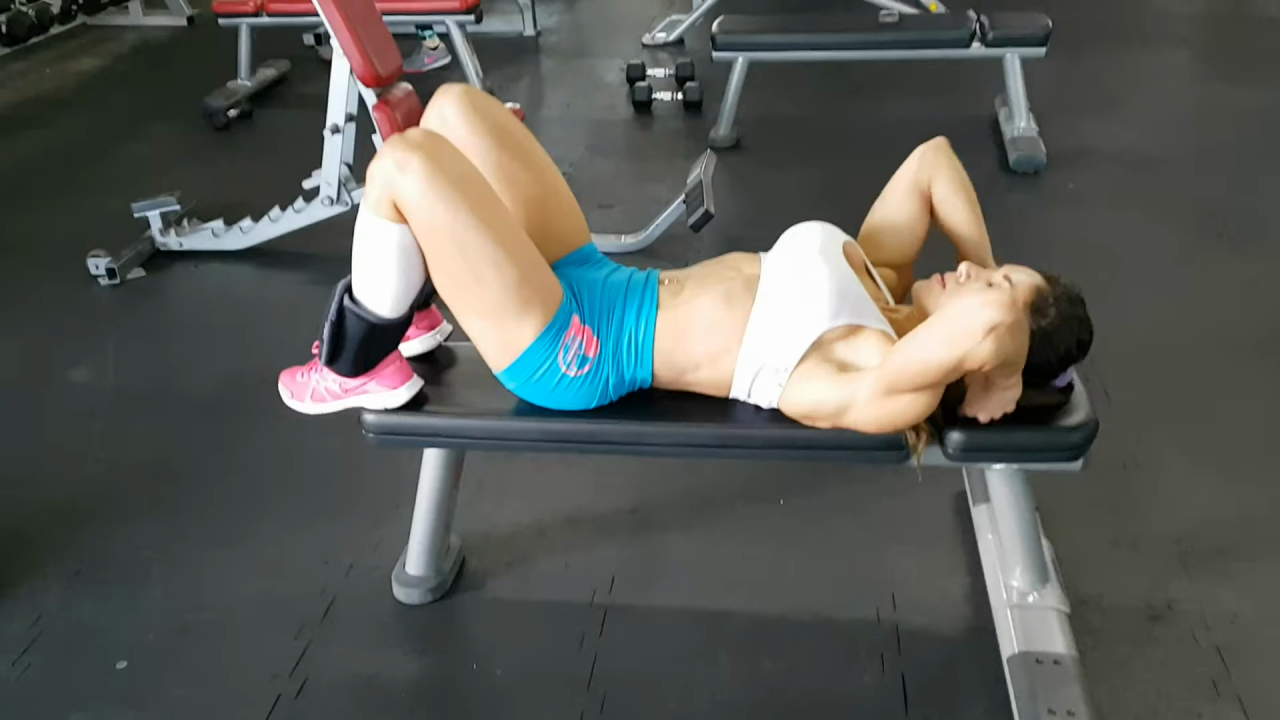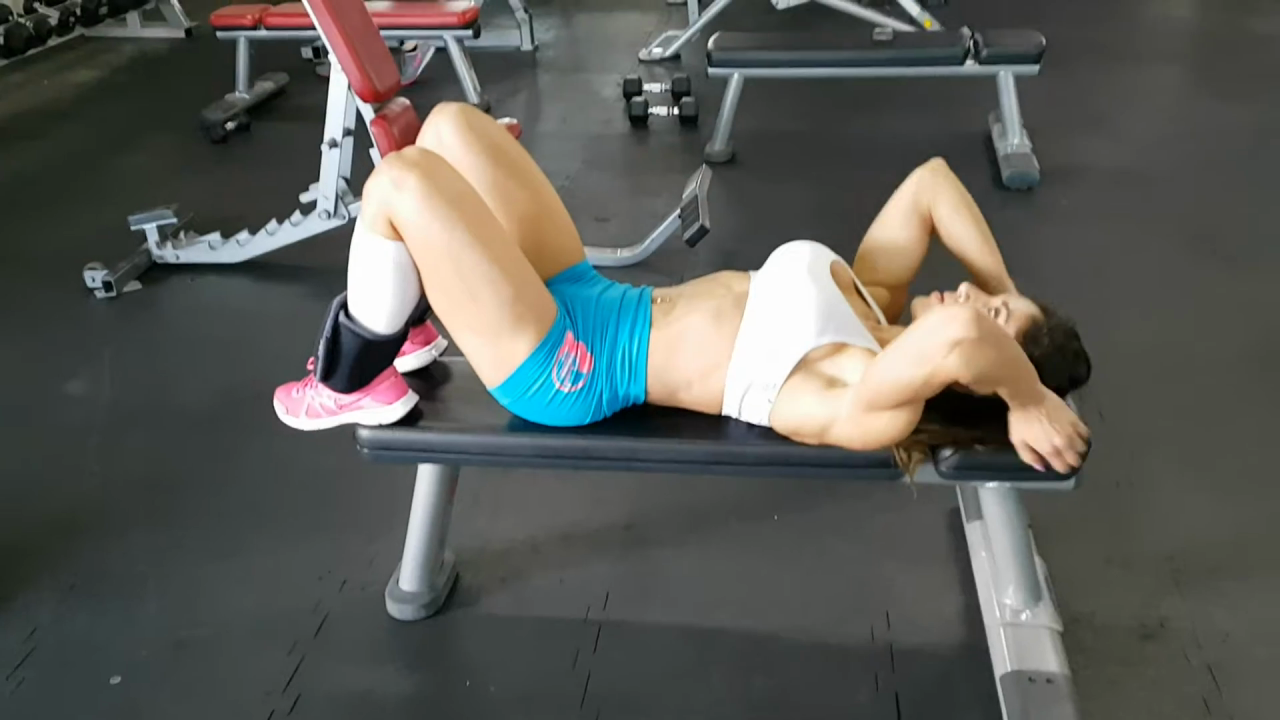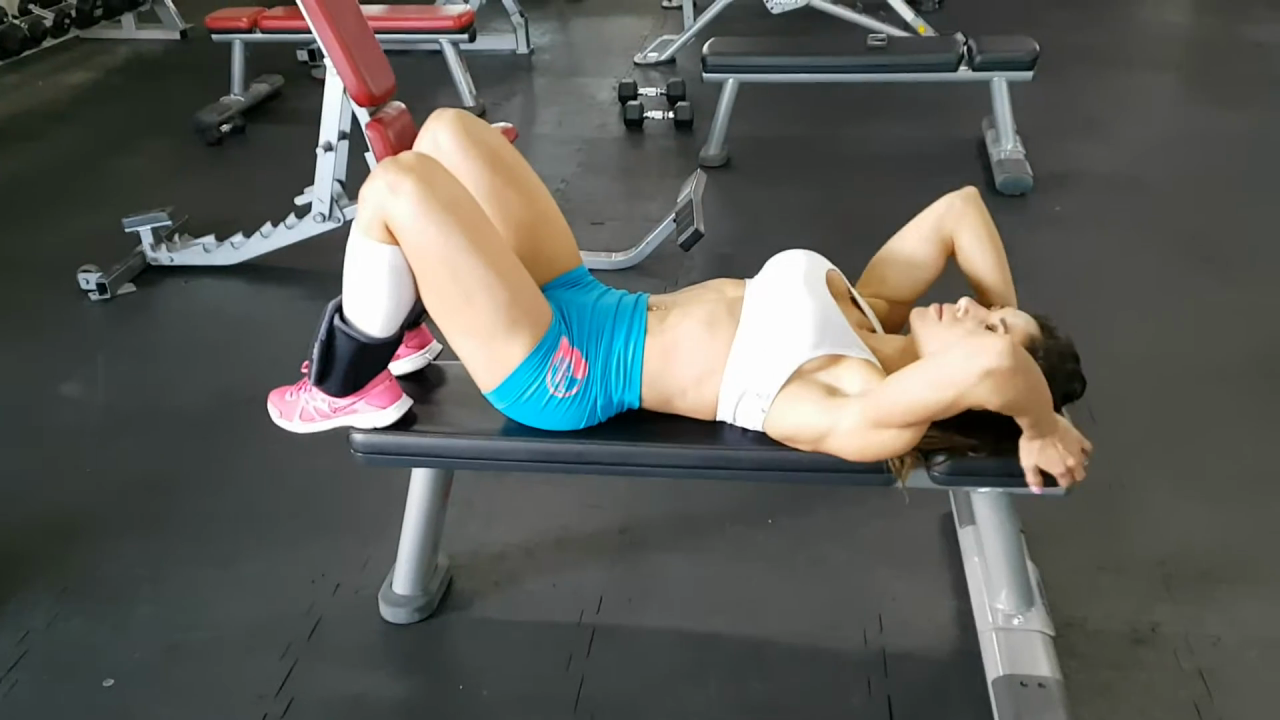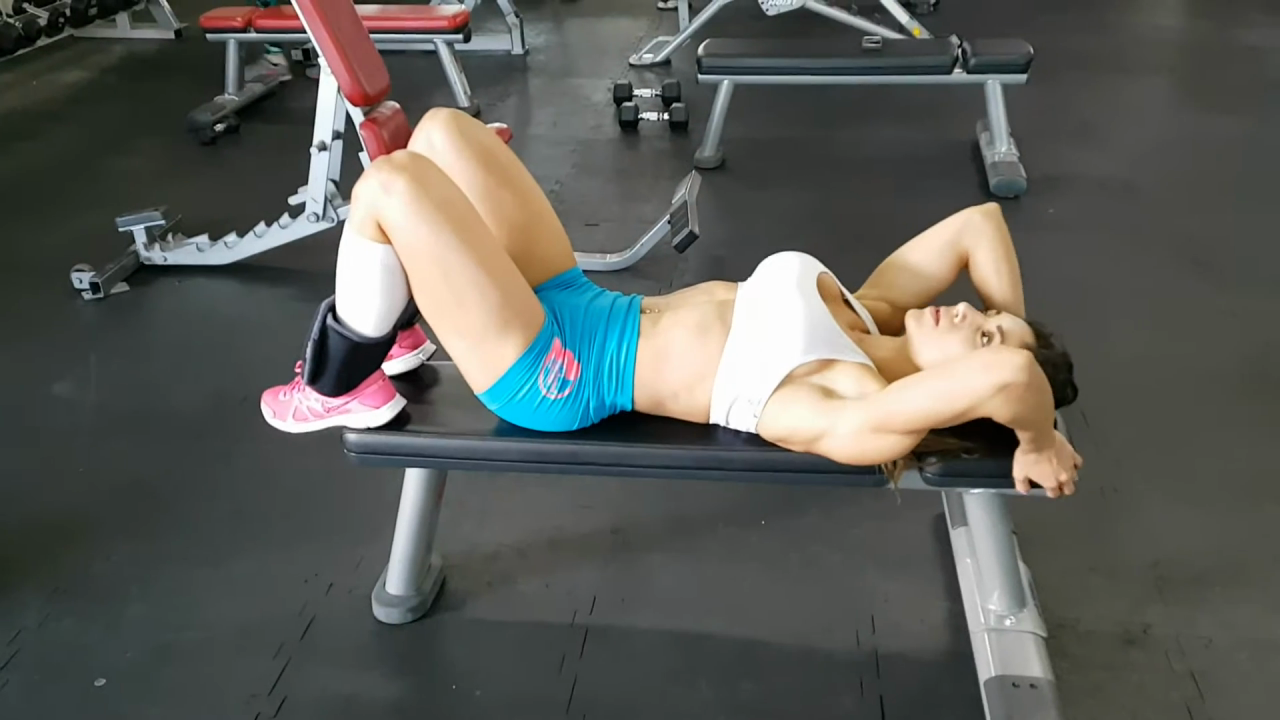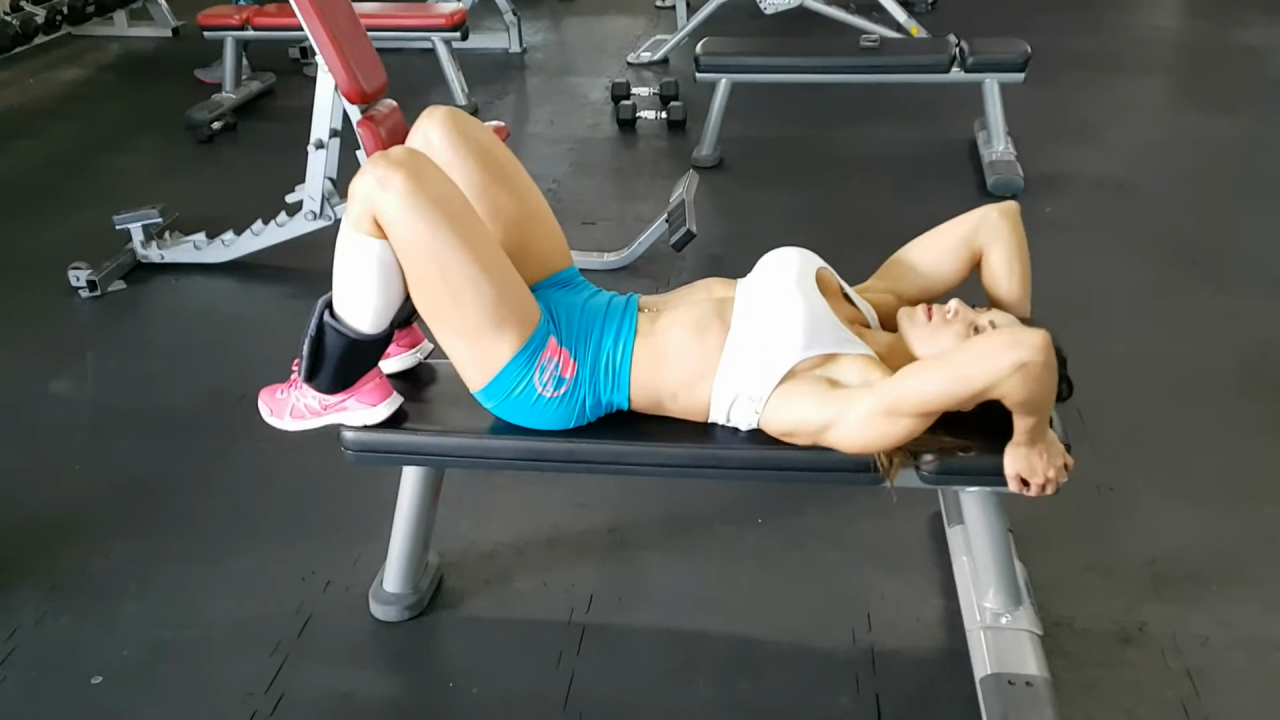
dt=0.2s
person 1, frame 1
left shoulder: (889, 390)
right shoulder: (882, 286)
left elbow: (990, 318)
right elbow: (933, 158)
left wrist: (999, 376)
right wrist: (996, 281)
left hip: (569, 355)
right hip: (594, 287)
left knee: (404, 162)
right knee: (455, 104)
left ankle: (362, 368)
right ankle: (399, 307)
person 1, frame 2
left shoulder: (883, 407)
right shoulder: (874, 303)
left elbow: (956, 339)
right elbow: (929, 181)
left wrist: (1030, 401)
right wrist: (1002, 284)
left hip: (563, 371)
right hip: (587, 303)
left knee: (400, 178)
right knee: (451, 125)
left ankle: (356, 384)
right ankle: (403, 326)
person 1, frame 3
left shoulder: (881, 417)
right shoulder: (875, 317)
left elbow: (993, 361)
right elbow: (958, 206)
left wrist: (1044, 428)
right wrist: (1014, 320)
left hip: (558, 377)
right hip: (586, 308)
left knee: (397, 183)
right knee: (448, 129)
left ankle: (350, 389)
right ankle: (400, 329)
person 1, frame 4
left shoulder: (873, 413)
right shoulder: (869, 319)
left elbow: (1006, 383)
right elbow: (979, 220)
left wrist: (1037, 440)
right wrist: (1019, 337)
left hip: (550, 378)
right hip: (577, 309)
left knee: (389, 183)
right knee: (441, 128)
left ankle: (343, 389)
right ankle: (392, 332)
person 1, frame 5
left shoulder: (877, 405)
right shoulder: (875, 311)
left elbow: (1028, 354)
right elbow: (997, 216)
left wrist: (1031, 435)
right wrist: (1018, 323)
left hip: (547, 377)
right hip: (576, 309)
left knee: (385, 178)
right knee: (438, 125)
left ankle: (342, 385)
right ankle: (390, 328)
